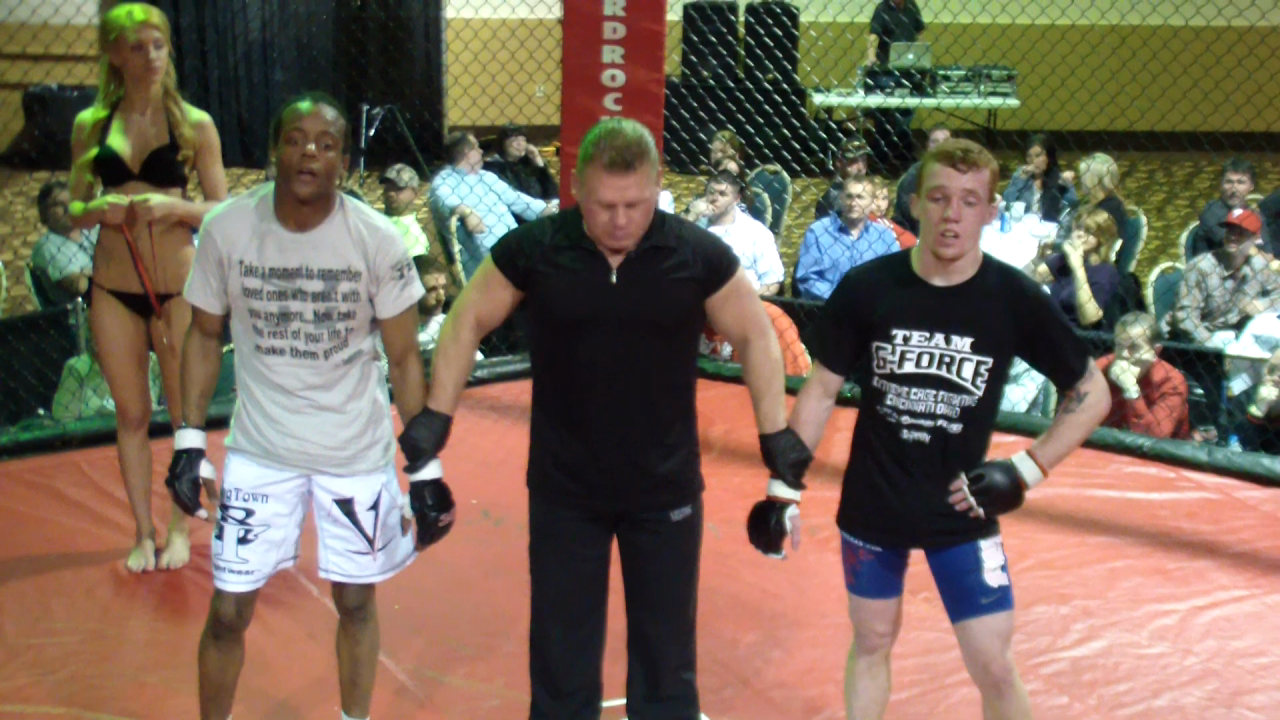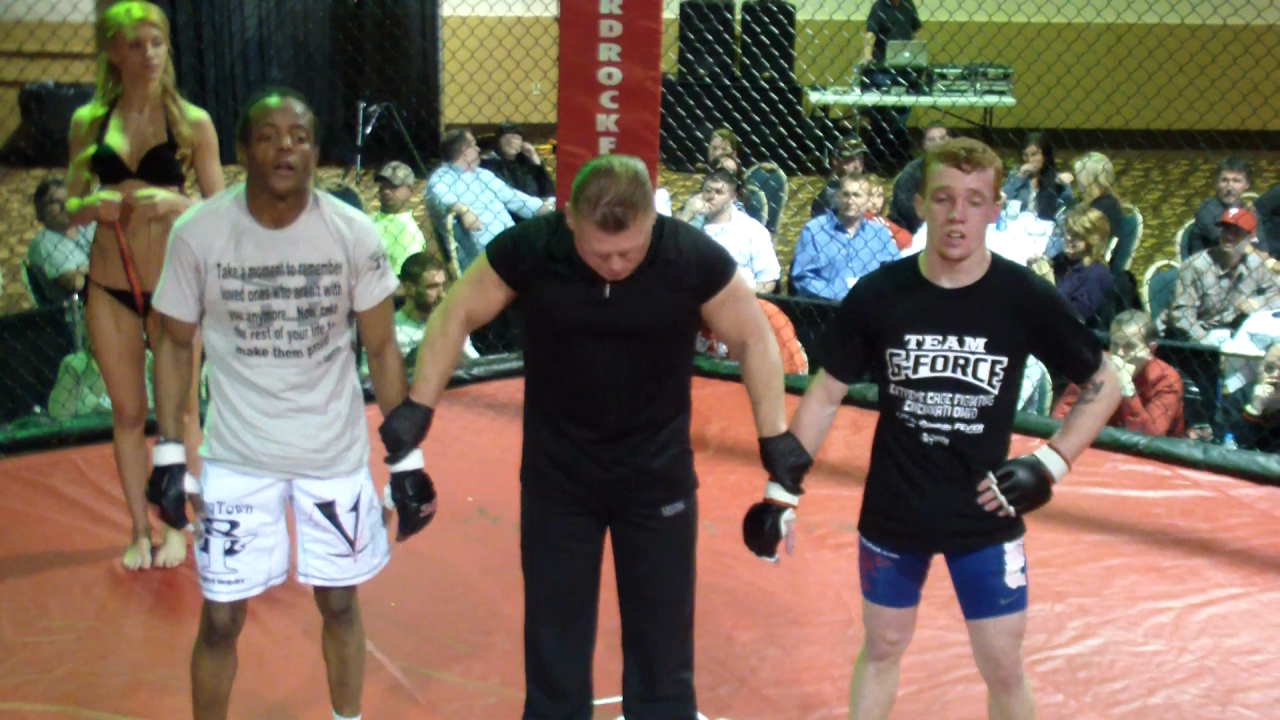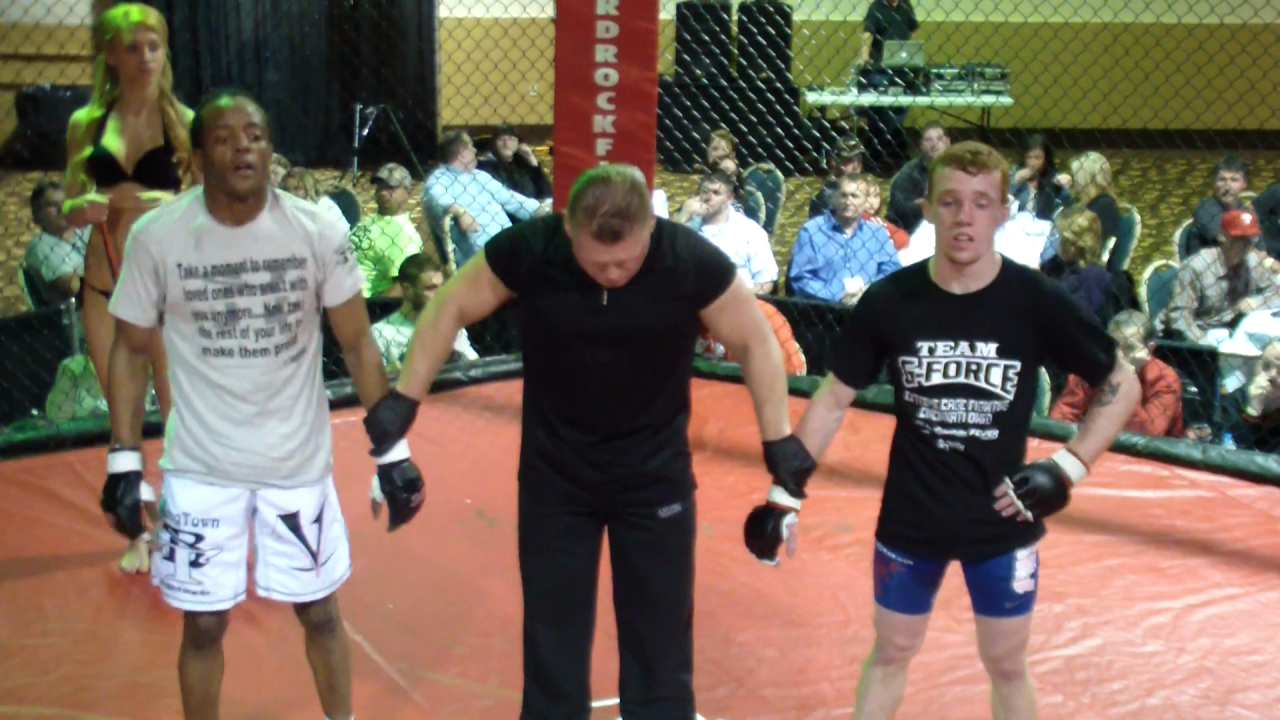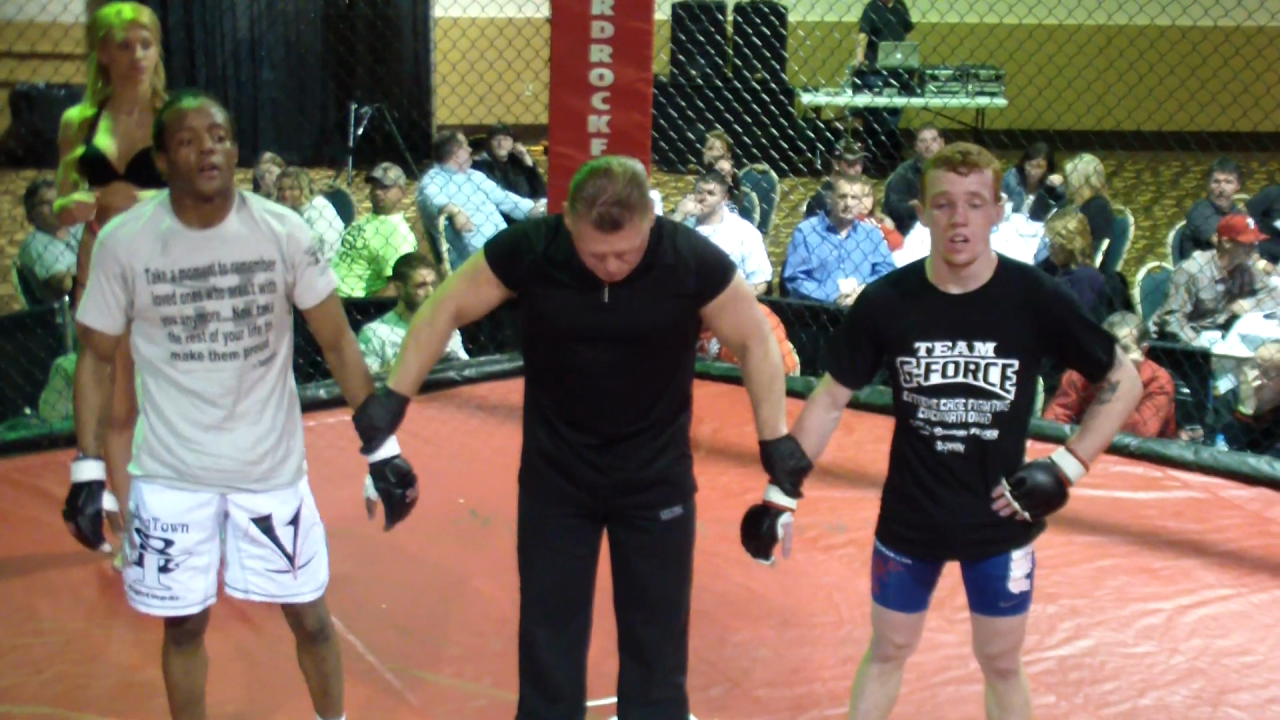
dt=0.3s
person 1, frame 1
left shoulder: (377, 240)
right shoulder: (225, 228)
left elbow: (405, 358)
right elbow: (204, 335)
left wrist: (425, 466)
right wrist: (189, 442)
left hip: (356, 452)
right hip: (260, 450)
left knee: (355, 600)
right knee: (229, 611)
person 1, frame 2
left shoulder: (353, 233)
right shoulder: (196, 233)
left elbow: (381, 348)
right elbow: (174, 344)
left wrist: (407, 458)
right wrist: (168, 453)
left hip: (334, 454)
right hip: (236, 457)
left knee: (339, 602)
right knee: (221, 619)
person 1, frame 3
left shoulder: (317, 230)
right shoulder: (155, 236)
left elbow: (357, 343)
right elbow: (131, 350)
left wrist: (391, 449)
right wrist: (123, 462)
left hip: (298, 462)
right hip: (200, 468)
left knee: (318, 611)
right knee: (203, 624)
person 1, frame 4
left shoulder: (283, 231)
right shoulder: (122, 242)
left elbow: (338, 342)
right elbow: (98, 358)
left wrist: (382, 446)
right wrist: (88, 469)
left hip: (272, 466)
right hip: (171, 472)
left knee: (309, 615)
right knee: (183, 623)
person 2, frame 1
left shoulder: (1016, 299)
right shoulder: (865, 287)
left elbow: (1091, 392)
right elbow: (821, 389)
left wrist: (1026, 469)
right wrist: (784, 487)
left hip: (962, 512)
right hip: (871, 507)
left knee: (993, 667)
right knee: (871, 644)
person 2, frame 2
left shoulder: (1026, 297)
right shoulder: (877, 294)
left elbow: (1103, 383)
right elbow: (826, 395)
left wrist: (1049, 464)
right wrist: (782, 490)
left hip: (986, 516)
right hip: (892, 512)
left knee: (1002, 667)
right knee: (882, 648)
person 2, frame 3
left shoulder: (1037, 300)
right shoulder: (888, 300)
left elbow: (1121, 385)
right elbow: (833, 399)
left wrist: (1067, 468)
right wrist: (787, 493)
left hip: (1001, 521)
right hip: (909, 518)
left knee: (1006, 664)
right knee: (891, 653)
person 2, frame 4
left shoulder: (1035, 297)
right shoulder: (884, 300)
left elbow: (1123, 381)
right elbow: (829, 399)
left wrist: (1066, 467)
right wrist: (782, 493)
left hip: (999, 520)
right hip: (907, 516)
left knee: (1000, 662)
right knee: (887, 651)
person 3, frame 1
left shoulder: (699, 254)
right shoulder: (532, 248)
left elbow: (755, 338)
right elbow: (467, 322)
left wrist: (775, 434)
right wrist: (437, 416)
left hip: (666, 484)
right hip: (564, 485)
left knee: (666, 643)
right knee: (562, 643)
person 3, frame 2
left shoulder: (694, 256)
right shoulder: (527, 248)
left elbow: (754, 339)
right elbow: (454, 316)
left wrist: (774, 438)
right wrist: (417, 408)
left hip: (658, 477)
right hip: (557, 478)
left knee: (661, 639)
right knee: (553, 640)
person 3, frame 3
left shoulder: (693, 260)
right shoulder: (526, 249)
left elbow: (756, 343)
right elbow: (448, 311)
left wrist: (779, 442)
right wrist: (404, 401)
left hip: (657, 477)
right hip: (554, 477)
left knee: (660, 638)
right knee: (551, 638)
person 3, frame 4
left shoulder: (694, 260)
right shoulder: (526, 249)
left elbow: (755, 342)
right elbow: (443, 311)
left wrist: (776, 440)
right wrist: (393, 397)
left hip: (656, 481)
right hip: (554, 479)
left knee: (657, 641)
right knee: (548, 641)
person 4, frame 1
left shoulder: (194, 123)
right shoulder: (89, 124)
left elbow: (222, 211)
right elbow: (74, 209)
left wrist: (174, 206)
right wrist: (98, 209)
left hip: (178, 285)
right hip: (113, 288)
left knee: (185, 413)
right knee: (131, 415)
left ankle: (179, 528)
right ankle: (143, 532)
person 4, frame 2
left shoulder: (192, 121)
right shoulder: (87, 121)
right elbow: (71, 206)
left wrist: (173, 203)
right wrist: (92, 205)
right hip: (109, 284)
left knee: (180, 411)
right knee: (127, 413)
left ankle: (177, 526)
right ankle: (139, 531)
person 4, frame 3
left shoulder: (186, 123)
right shoulder: (84, 123)
right elbow: (68, 207)
left wrist: (170, 204)
right wrist: (83, 208)
right hip: (104, 287)
left knee: (176, 411)
right ankle: (135, 533)
person 4, frame 4
right shoulder: (77, 122)
right elbow: (59, 208)
left wrist: (158, 203)
right wrist: (73, 207)
right knee: (115, 414)
right ankle: (126, 526)
